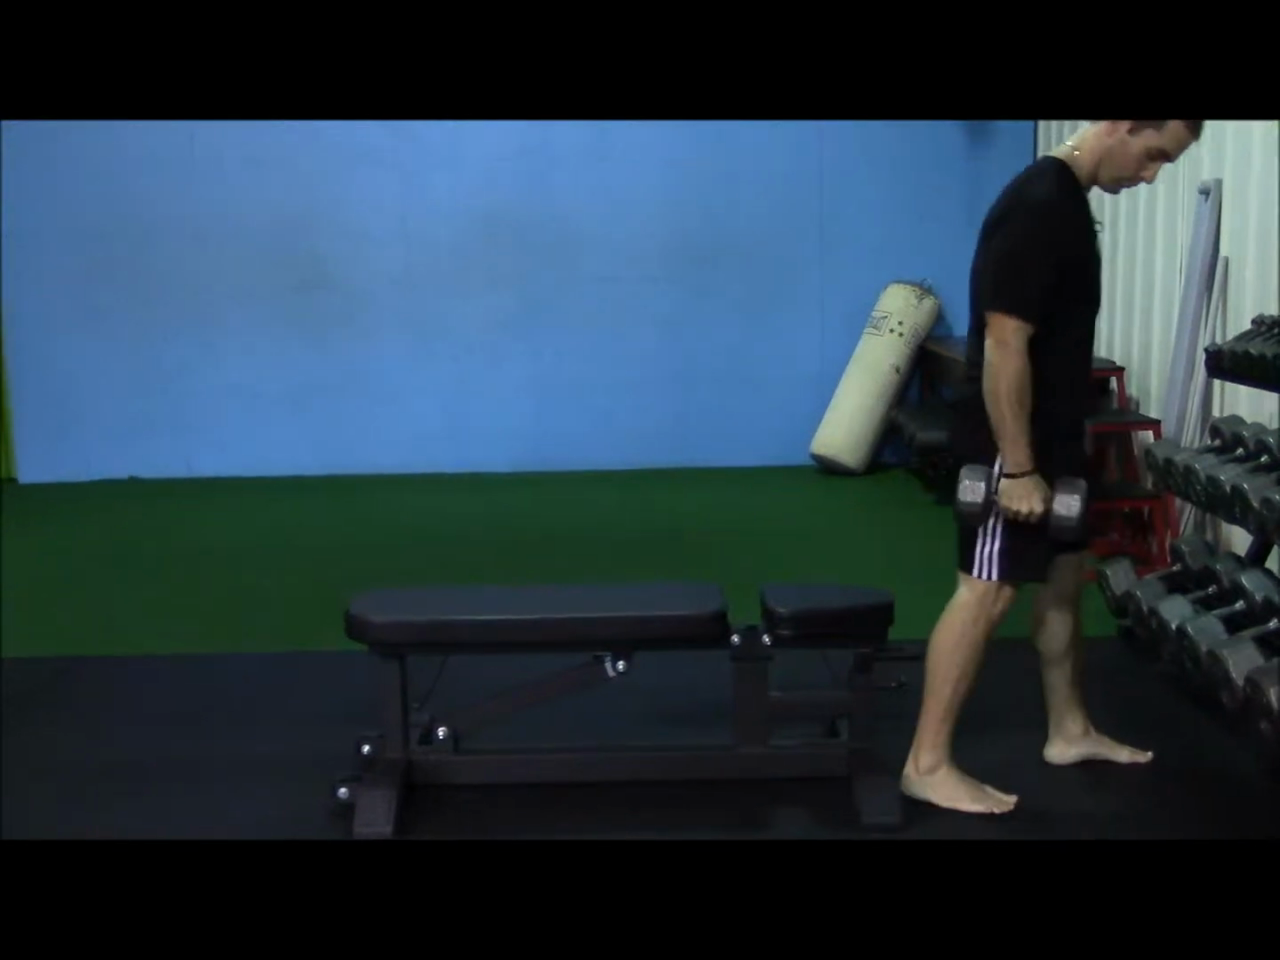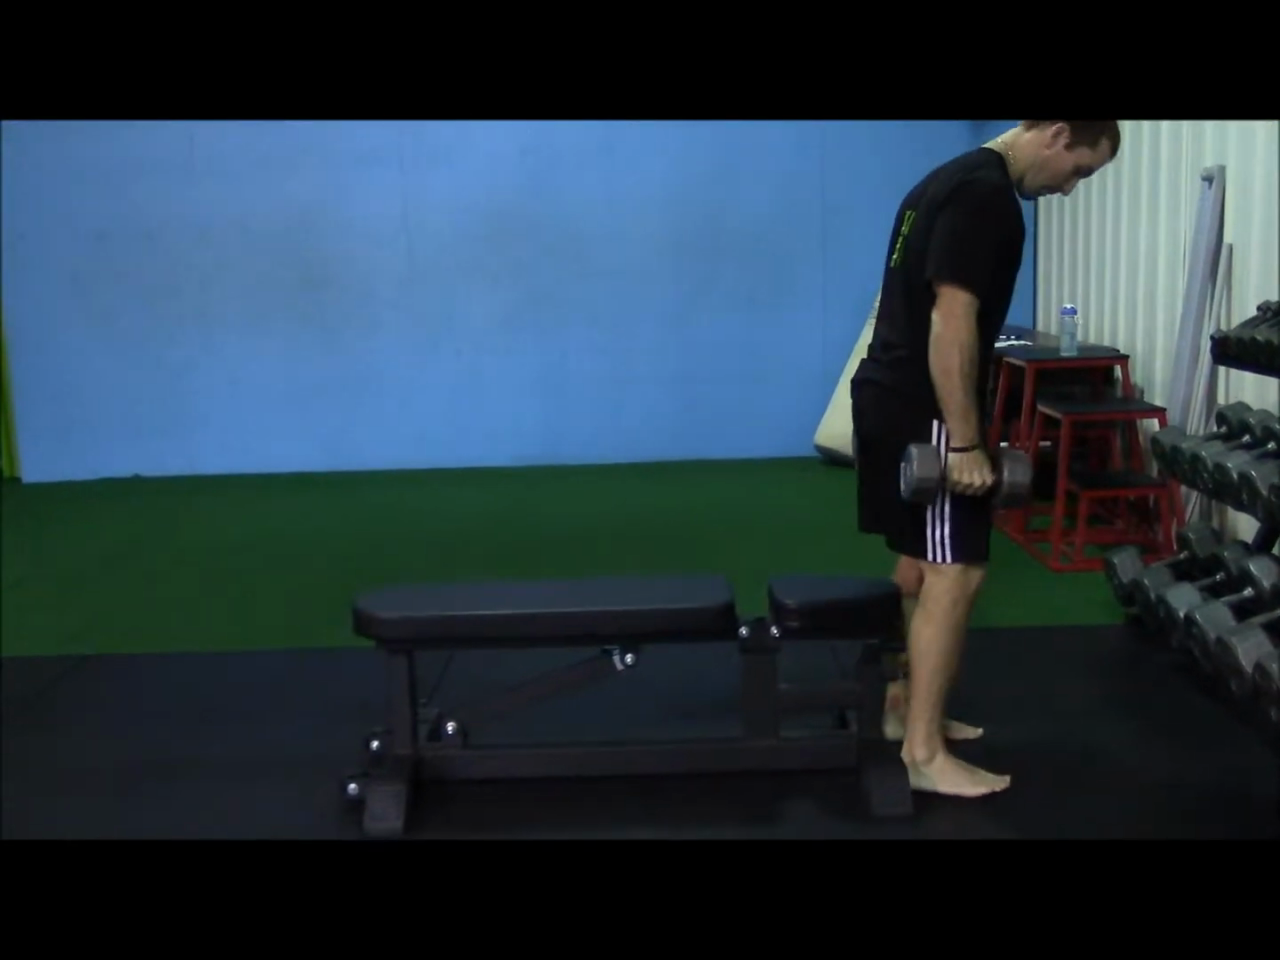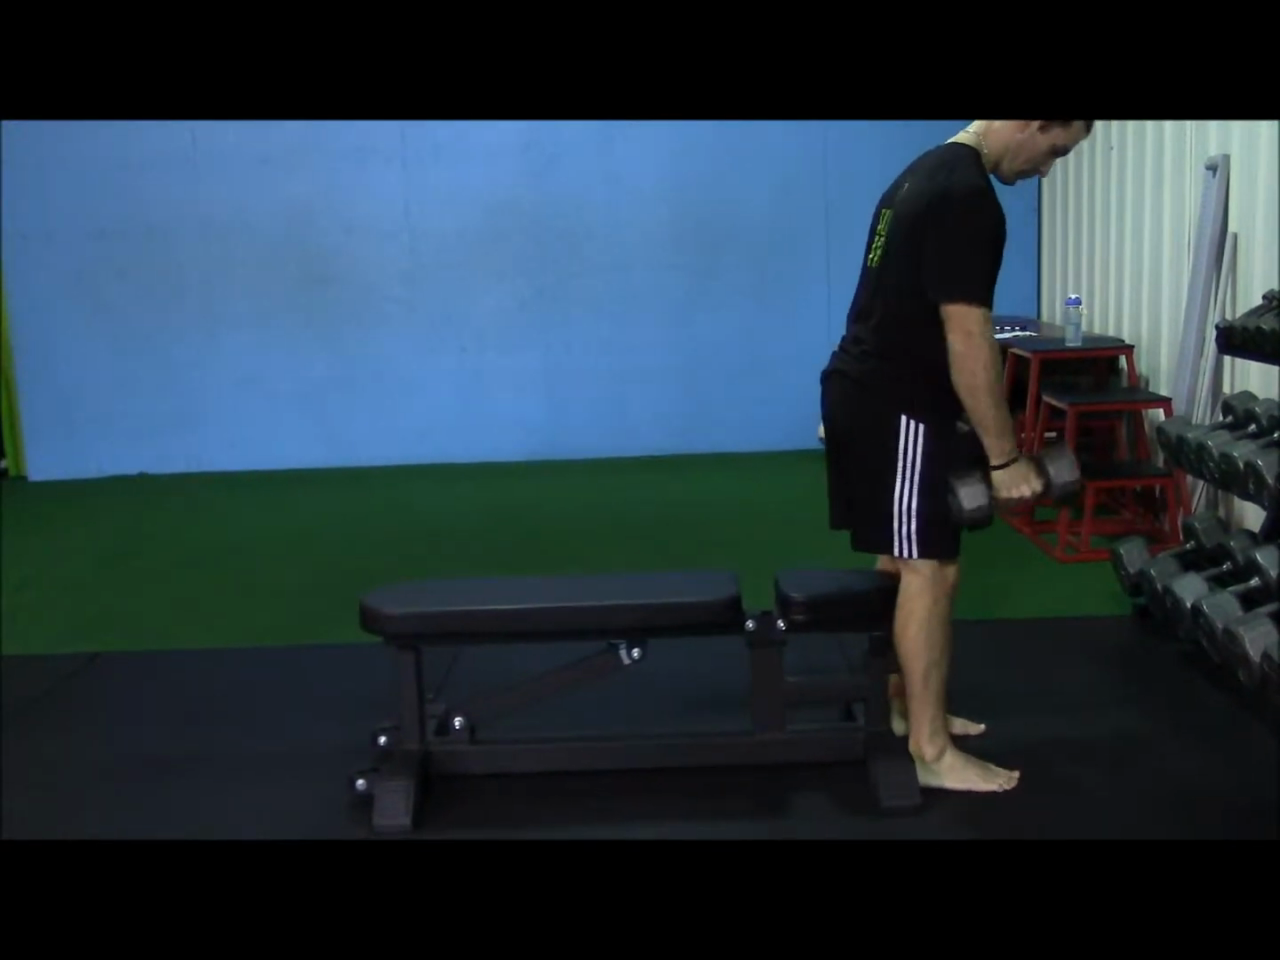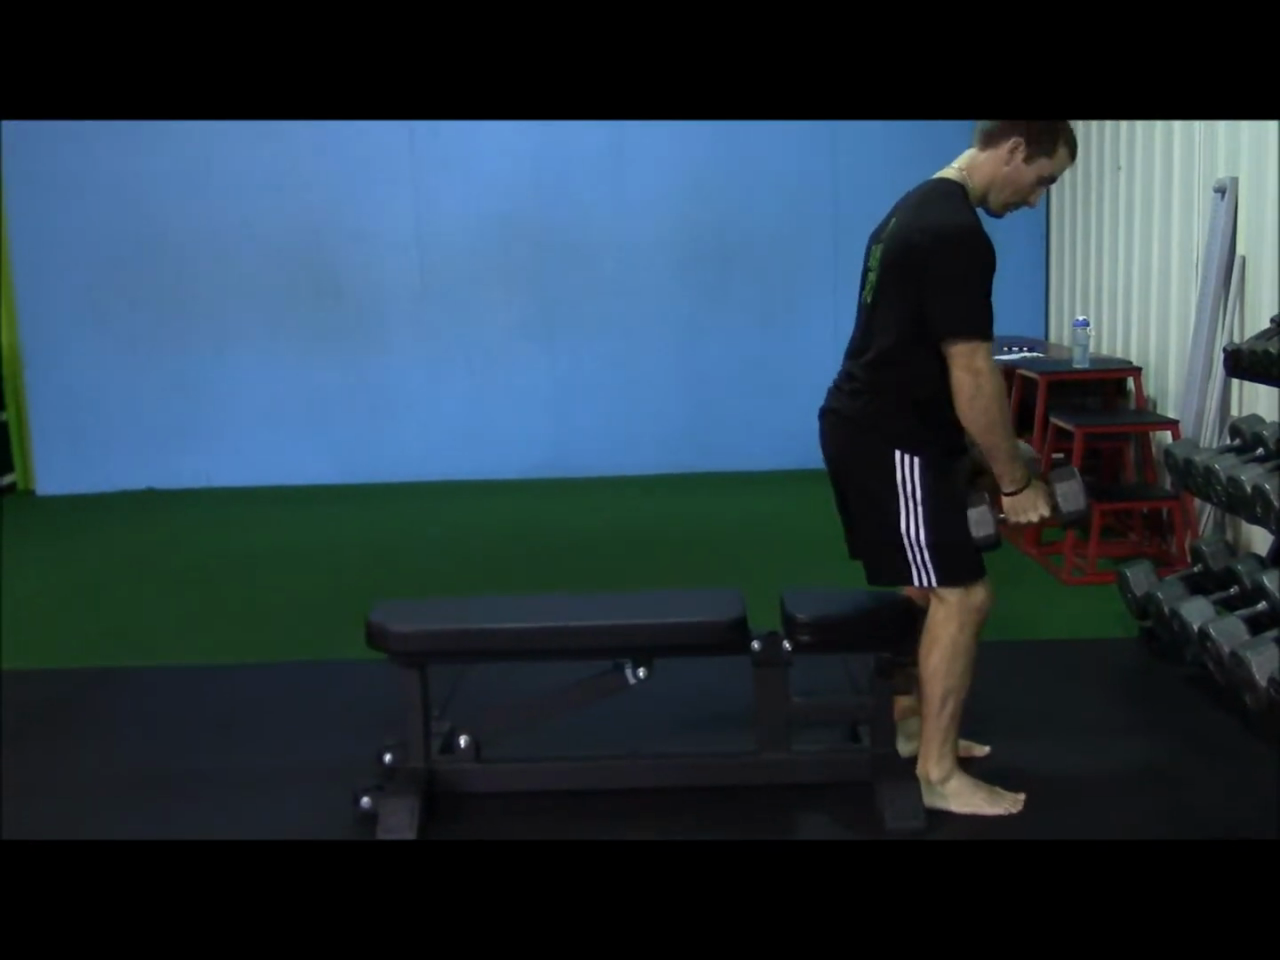
dt=1s
person 1, frame 1
left shoulder: (1067, 198)
right shoulder: (1040, 206)
right elbow: (1003, 347)
right wrist: (1018, 469)
left hip: (1051, 429)
right hip: (1016, 435)
left knee: (1066, 576)
right knee: (989, 590)
left ankle: (1069, 730)
right ankle: (927, 762)
person 1, frame 2
left shoulder: (957, 178)
right shoulder: (987, 193)
right elbow: (952, 319)
right wrist: (966, 443)
left hip: (887, 393)
right hip: (920, 408)
left knee: (916, 564)
right knee: (955, 572)
left ankle: (901, 704)
right ankle: (923, 752)
person 1, frame 3
left shoulder: (934, 172)
right shoulder: (967, 196)
right elbow: (968, 338)
right wrist: (1006, 459)
left hip: (864, 389)
right hip: (897, 406)
left knee: (903, 560)
right knee: (929, 570)
left ankle: (900, 702)
right ankle: (931, 750)
person 1, frame 4
left shoulder: (922, 207)
right shoulder: (955, 231)
right elbow: (972, 374)
right wrist: (1016, 481)
left hip: (866, 423)
right hip: (892, 439)
left knee: (924, 588)
right knee: (961, 595)
left ankle: (909, 722)
right ankle: (938, 774)
